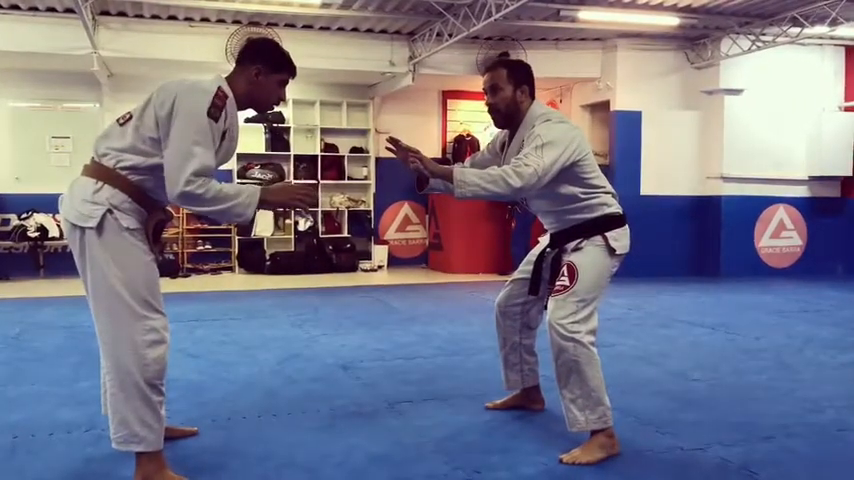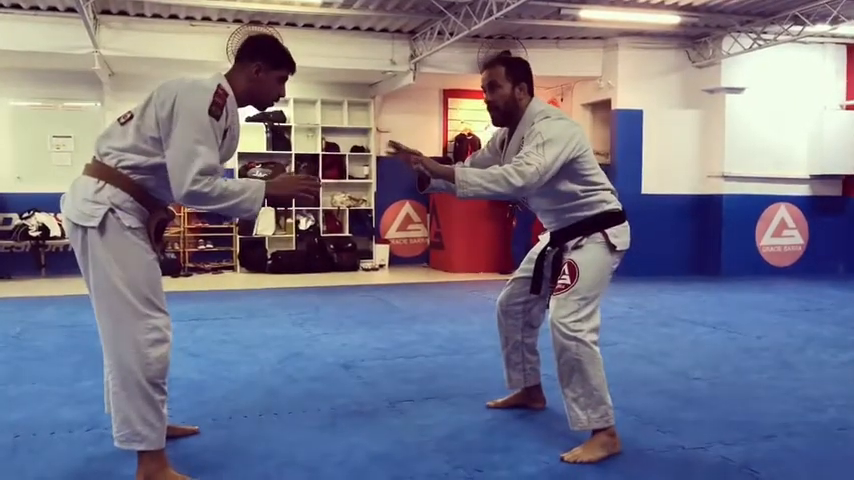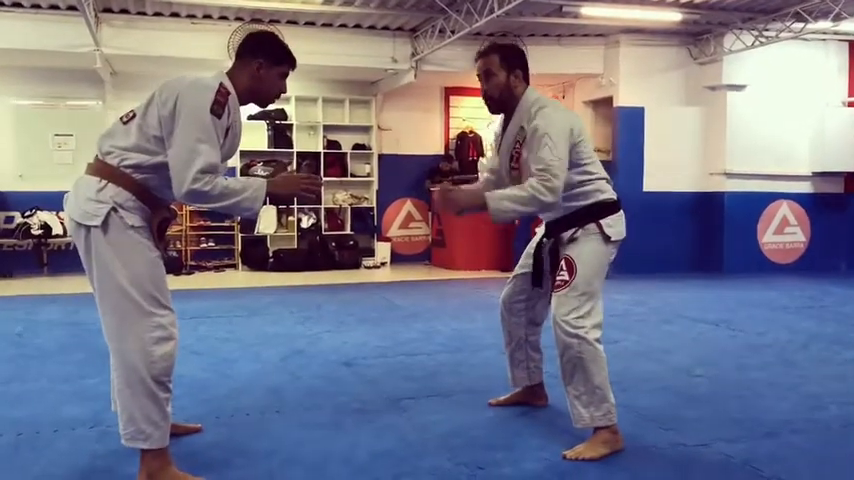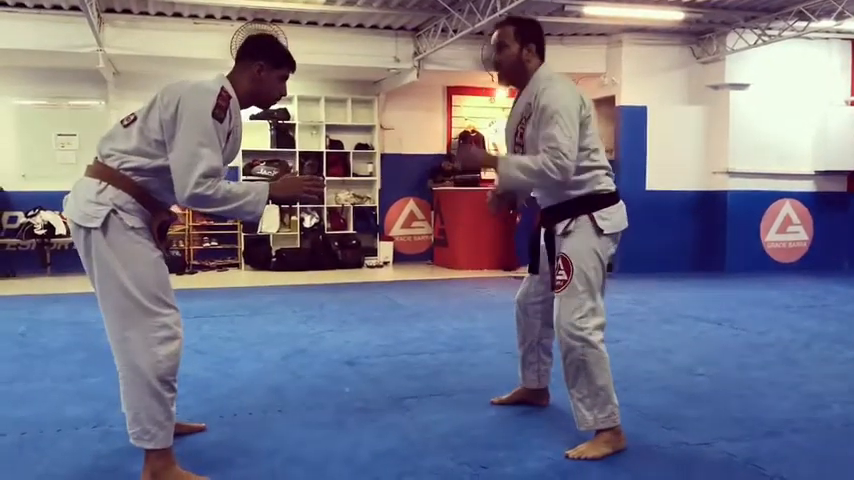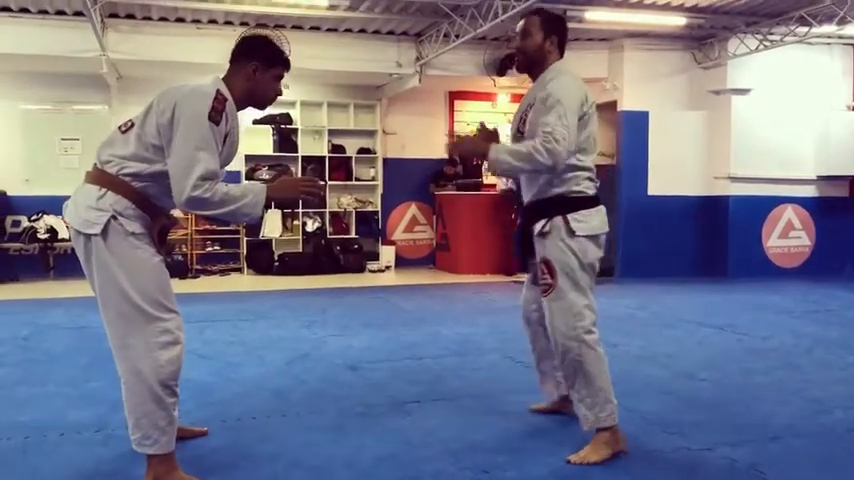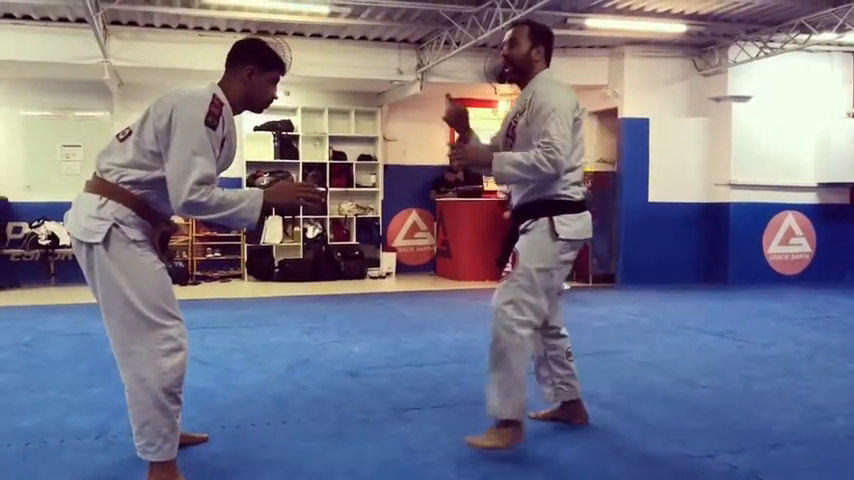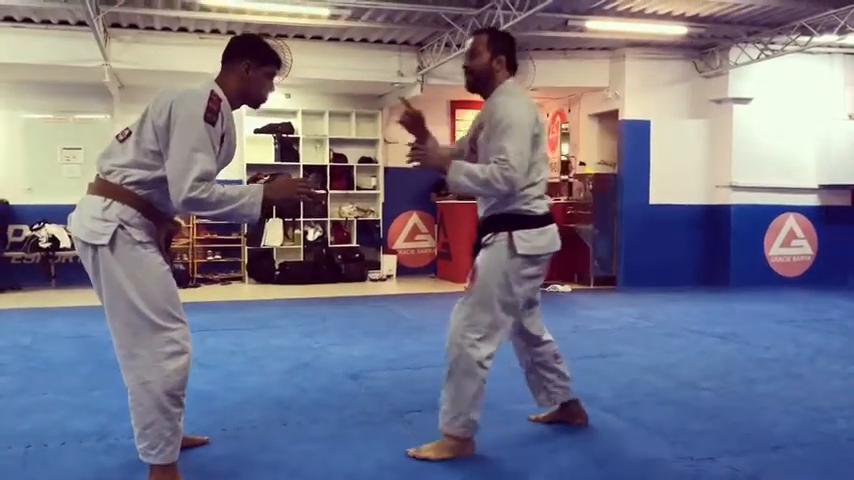
dt=0.3s
person 1, frame 1
left shoulder: (219, 108)
right shoulder: (202, 99)
left elbow: (188, 183)
right elbow: (188, 187)
left wrist: (261, 197)
right wrist: (263, 196)
left hip: (118, 208)
right hip: (105, 208)
left knee: (128, 328)
right knee: (139, 333)
left ankle: (141, 423)
person 1, frame 2
left shoulder: (219, 105)
right shoulder: (203, 97)
left elbow: (188, 182)
right elbow: (194, 186)
left wrist: (265, 191)
right wrist: (269, 189)
left hip: (120, 208)
right hip: (106, 208)
left knee: (132, 327)
right knee: (142, 332)
left ankle: (144, 421)
person 1, frame 3
left shoulder: (219, 102)
right shoulder: (205, 95)
left elbow: (193, 180)
right elbow: (195, 184)
left wrist: (254, 191)
right wrist: (269, 187)
left hip: (120, 206)
right hip: (109, 207)
left knee: (137, 325)
right knee: (147, 331)
left ankle: (149, 419)
person 1, frame 4
left shoulder: (218, 104)
right shoulder: (207, 99)
left elbow: (186, 182)
right elbow: (197, 188)
left wrist: (230, 200)
right wrist: (272, 190)
left hip: (120, 208)
right hip: (109, 210)
left knee: (145, 326)
right knee: (154, 332)
left ankle: (155, 420)
person 1, frame 5
left shoulder: (214, 107)
right shoulder: (203, 103)
right elbow: (195, 192)
left wrist: (214, 206)
right wrist: (269, 192)
left hip: (120, 214)
right hip: (110, 216)
left knee: (148, 330)
right knee: (155, 338)
left ankle: (157, 424)
person 1, frame 6
left shoulder: (210, 111)
right shoulder: (201, 108)
right elbow: (191, 196)
left wrist: (210, 213)
right wrist: (266, 197)
left hip: (122, 222)
right hip: (110, 224)
left knee: (151, 339)
right knee: (159, 344)
left ankle: (160, 430)
person 1, frame 7
left shoulder: (210, 109)
right shoulder: (199, 105)
right elbow: (192, 193)
left wrist: (211, 211)
right wrist: (266, 193)
left hip: (125, 223)
right hip: (116, 225)
left knee: (152, 340)
right knee: (163, 346)
left ankle: (162, 433)
person 2, frame 1
left shoulder: (552, 131)
right shoulder: (510, 136)
left elbow: (517, 180)
right elbow: (471, 171)
left wrist: (441, 171)
right wrist: (425, 170)
left hip: (596, 236)
right hip: (560, 237)
left knee: (567, 323)
right knee: (512, 306)
left ankle: (602, 434)
right ankle: (528, 390)
person 2, frame 2
left shoulder: (552, 128)
right shoulder: (508, 134)
left elbow: (519, 180)
right elbow: (471, 171)
left wrist: (440, 171)
right wrist: (426, 170)
left hip: (596, 234)
right hip: (560, 235)
left knee: (569, 323)
right knee: (513, 306)
left ankle: (604, 433)
right ankle: (529, 389)
person 2, frame 3
left shoulder: (547, 118)
right shoulder: (509, 123)
left elbow: (546, 188)
right elbow: (497, 178)
left wrist: (478, 202)
right wrist: (462, 194)
left hip: (591, 225)
right hip: (557, 227)
left knee: (572, 321)
right knee: (517, 303)
left ankle: (606, 429)
right ankle: (531, 387)
person 2, frame 4
left shoulder: (554, 95)
right shoulder: (528, 99)
left elbow: (557, 166)
left wrist: (495, 163)
right wrist: (508, 189)
left hip: (587, 219)
right hip: (560, 220)
left knee: (577, 323)
right knee: (532, 304)
left ankle: (608, 430)
right ankle: (534, 387)
person 2, frame 5
left shoulder: (561, 87)
right shoulder: (541, 91)
left elbow: (550, 152)
left wrist: (488, 151)
right wrist: (496, 150)
left hip: (568, 220)
right hip: (550, 219)
left knee: (571, 322)
right knee: (538, 313)
left ankle: (607, 431)
right ankle: (567, 396)
person 2, frame 6
left shoulder: (551, 95)
right shoulder: (526, 102)
left elbow: (550, 160)
right elbow: (501, 157)
left wrist: (486, 159)
right wrist: (467, 135)
left hip: (552, 222)
right hip: (543, 221)
left knee: (510, 313)
right knee: (543, 319)
left ankle: (508, 421)
right ankle: (569, 403)
person 2, frame 7
left shoulder: (511, 108)
right shoulder: (494, 110)
left elbow: (505, 178)
right elbow: (462, 159)
left wrist: (444, 166)
right wrist: (425, 138)
left hip: (515, 236)
right hip: (520, 234)
left knee: (470, 331)
right knee: (525, 326)
left ankle: (457, 435)
right ankle: (567, 405)
